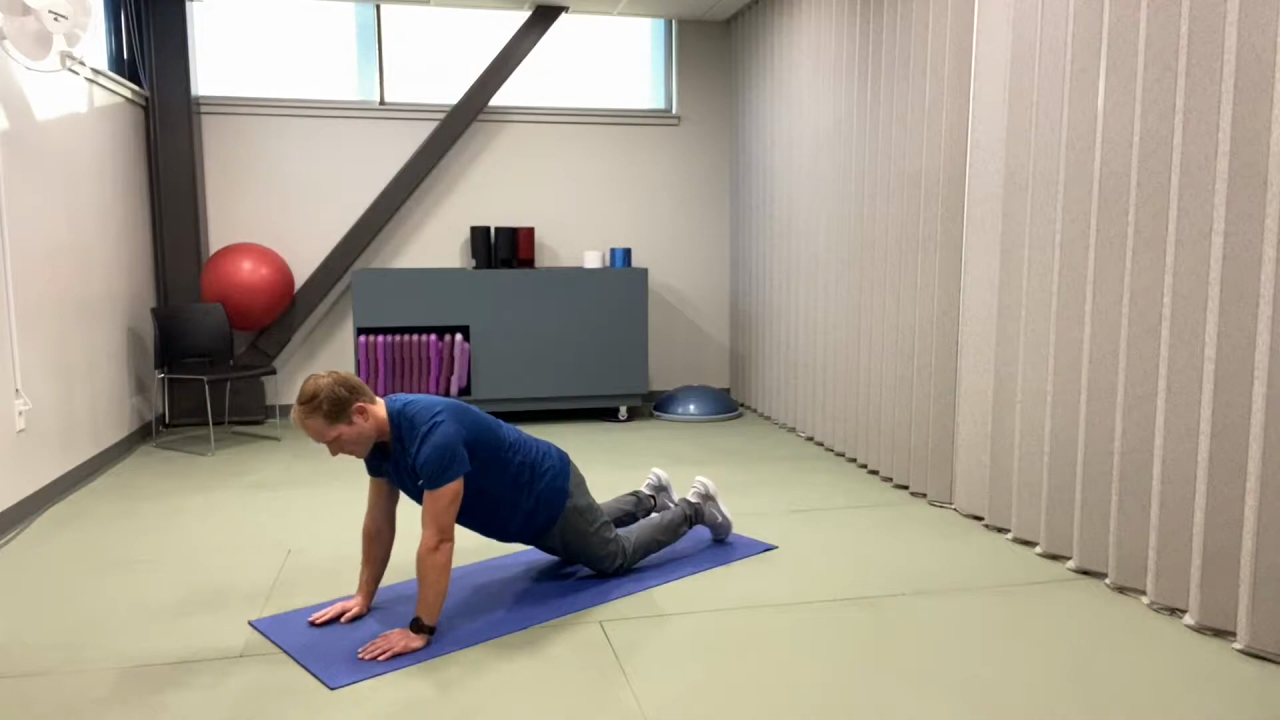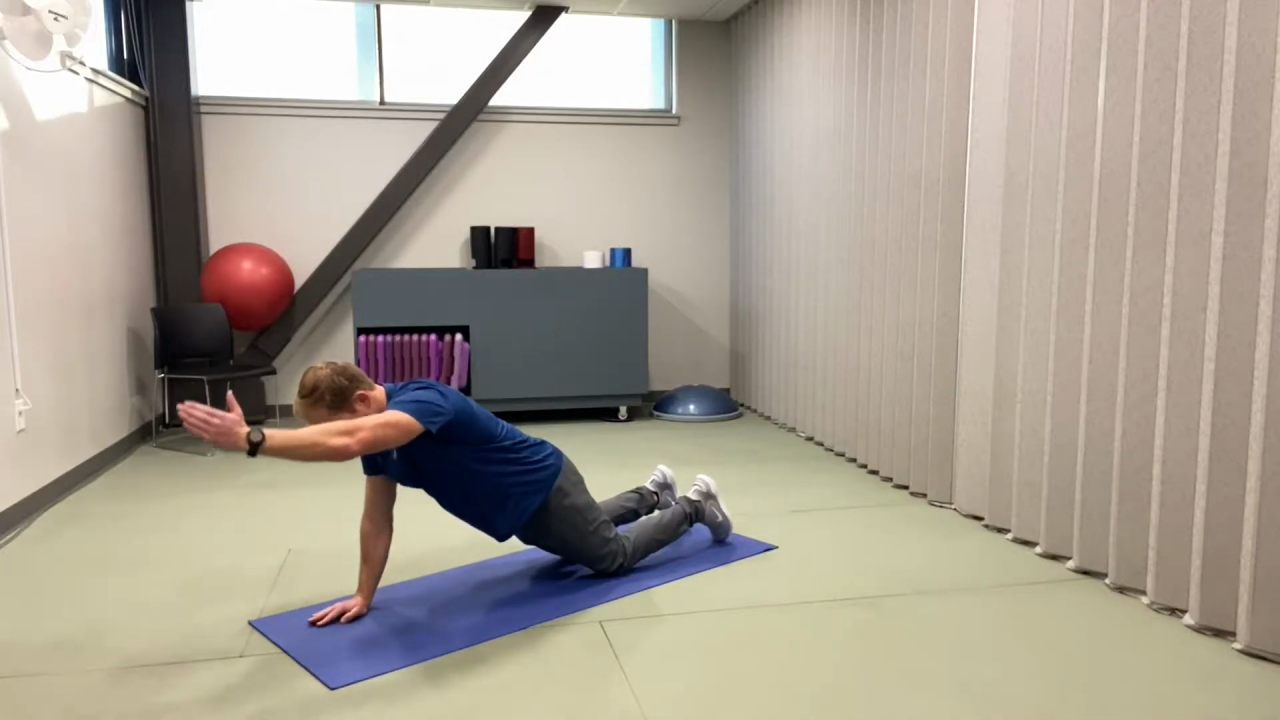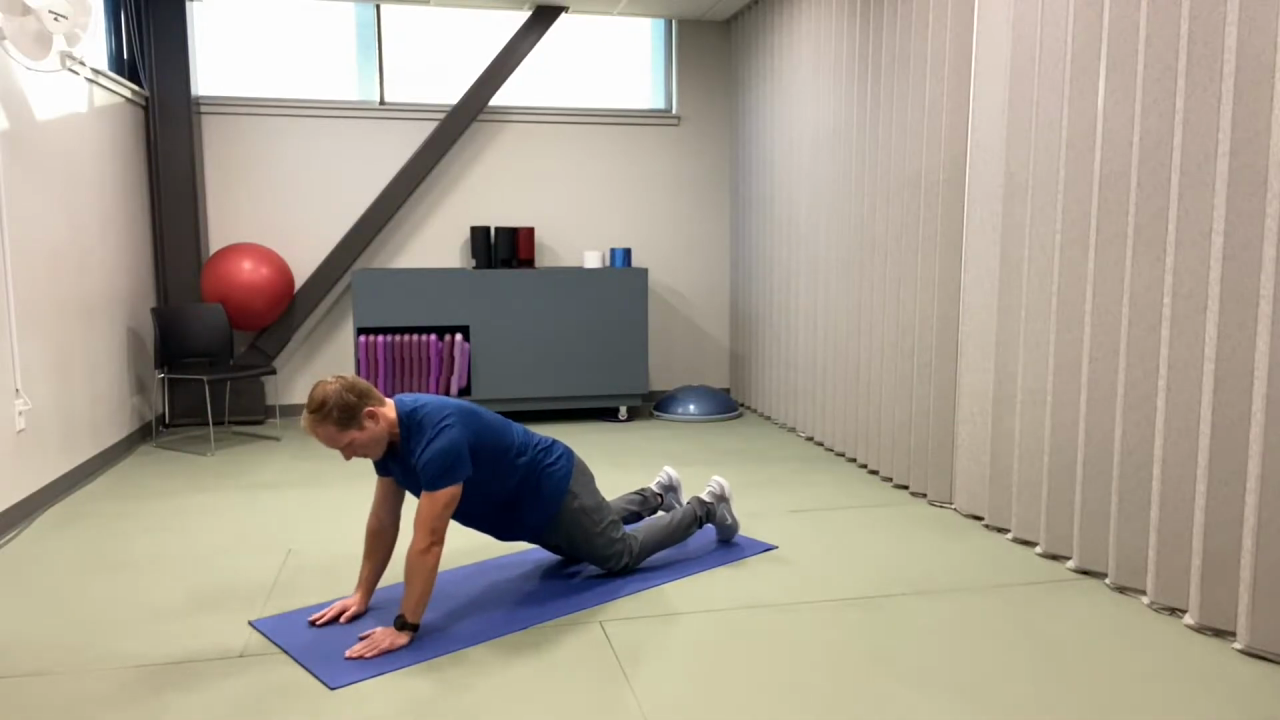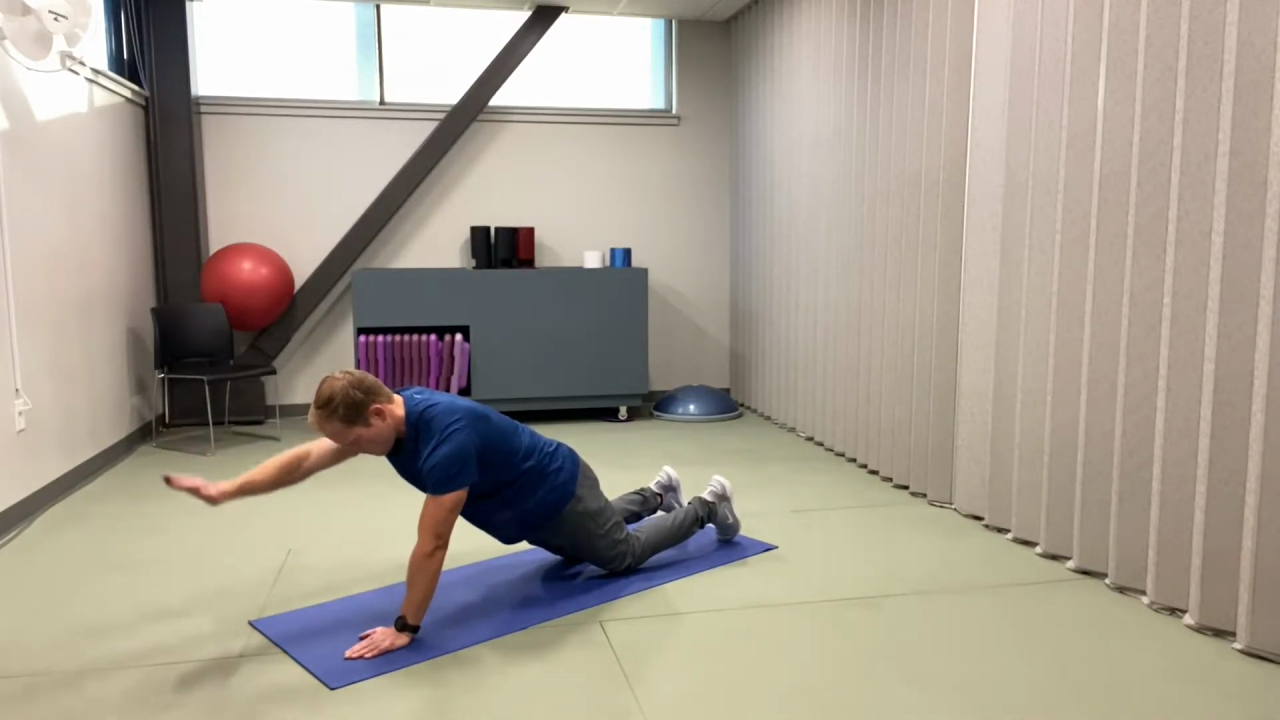
dt=1s
person 1, frame 1
left shoulder: (432, 433)
right shoulder: (378, 434)
left elbow: (437, 541)
right elbow: (379, 522)
left wrist: (421, 629)
right wrist: (364, 595)
left hip: (549, 492)
right hip: (520, 507)
left knee: (613, 557)
right knee: (570, 550)
left ankle: (694, 508)
right ankle: (648, 497)
person 1, frame 2
left shoulder: (422, 401)
right shoulder: (379, 428)
left elbow: (347, 443)
right elbow: (377, 521)
left wrist: (250, 437)
right wrist: (364, 595)
left hip: (544, 488)
right hip: (516, 505)
left knee: (612, 556)
right knee: (575, 546)
left ankle: (693, 506)
right ankle: (651, 494)
person 1, frame 3
left shoulder: (438, 436)
right shoulder: (386, 430)
left elbow: (427, 542)
right elbow: (383, 521)
left wrist: (404, 627)
right wrist: (362, 594)
left hip: (553, 486)
right hip: (527, 502)
left knee: (620, 555)
right knee: (576, 550)
left ankle: (706, 506)
right ankle: (657, 494)
person 1, frame 4
left shoulder: (446, 436)
right shoulder: (386, 415)
left elbow: (431, 546)
right elbow: (306, 459)
left wrist: (405, 628)
right wrist: (225, 489)
left hip: (559, 492)
right hip: (531, 503)
left knee: (621, 554)
right knee: (575, 552)
left ankle: (707, 506)
right ankle: (657, 493)
